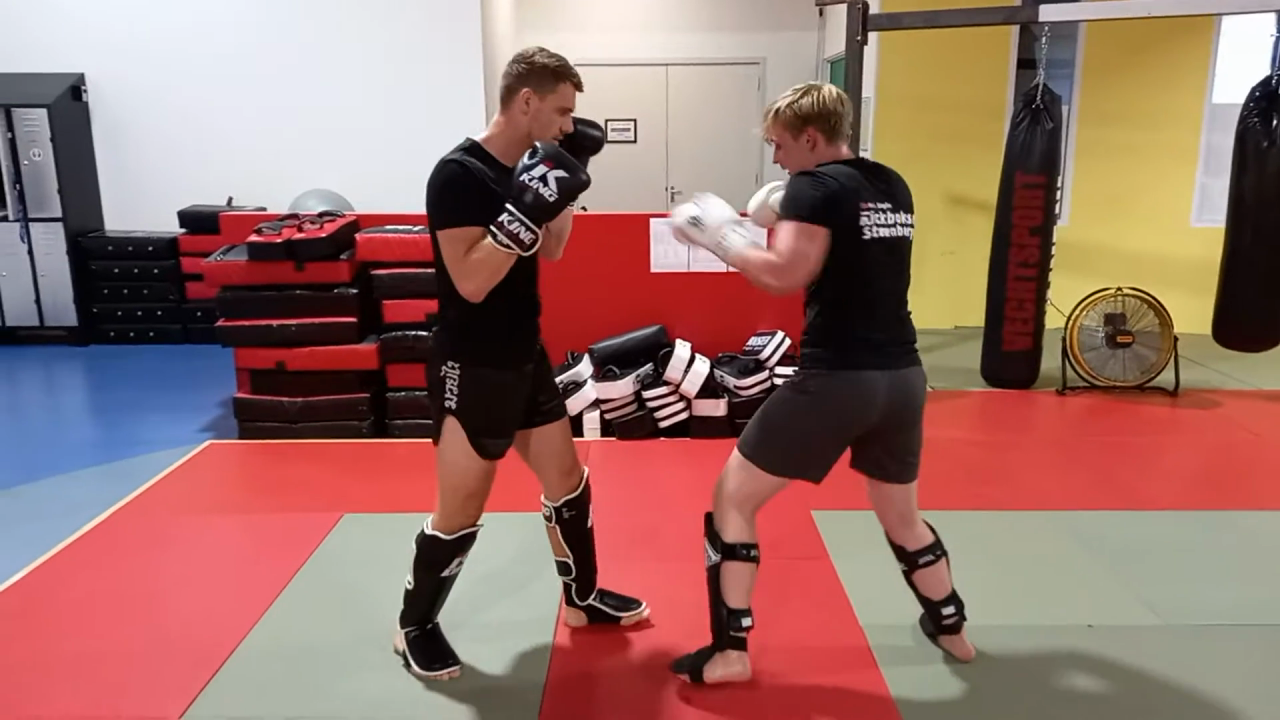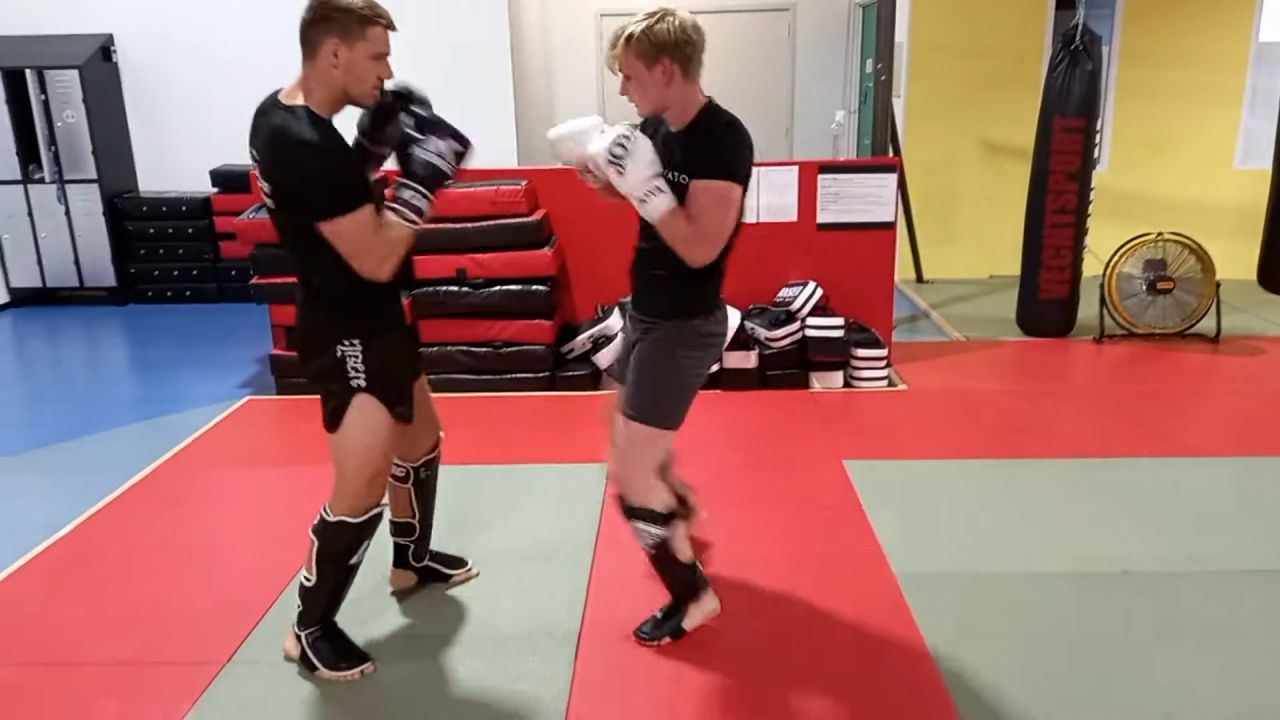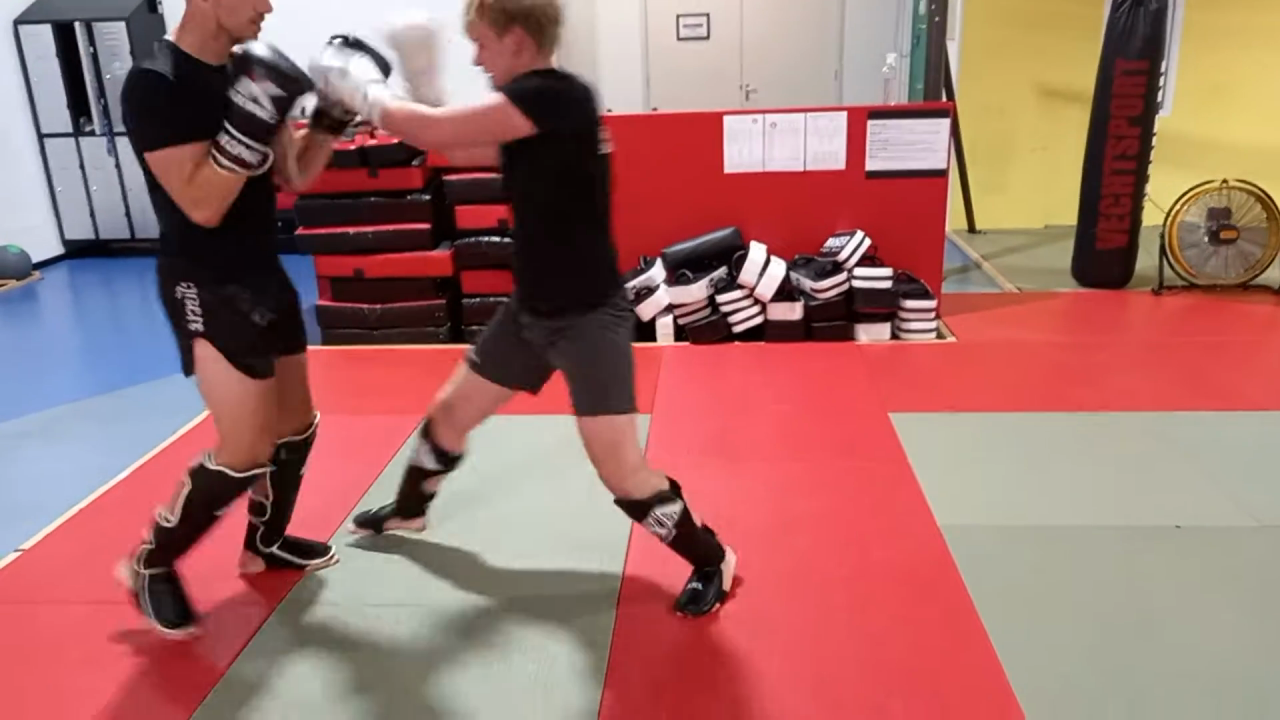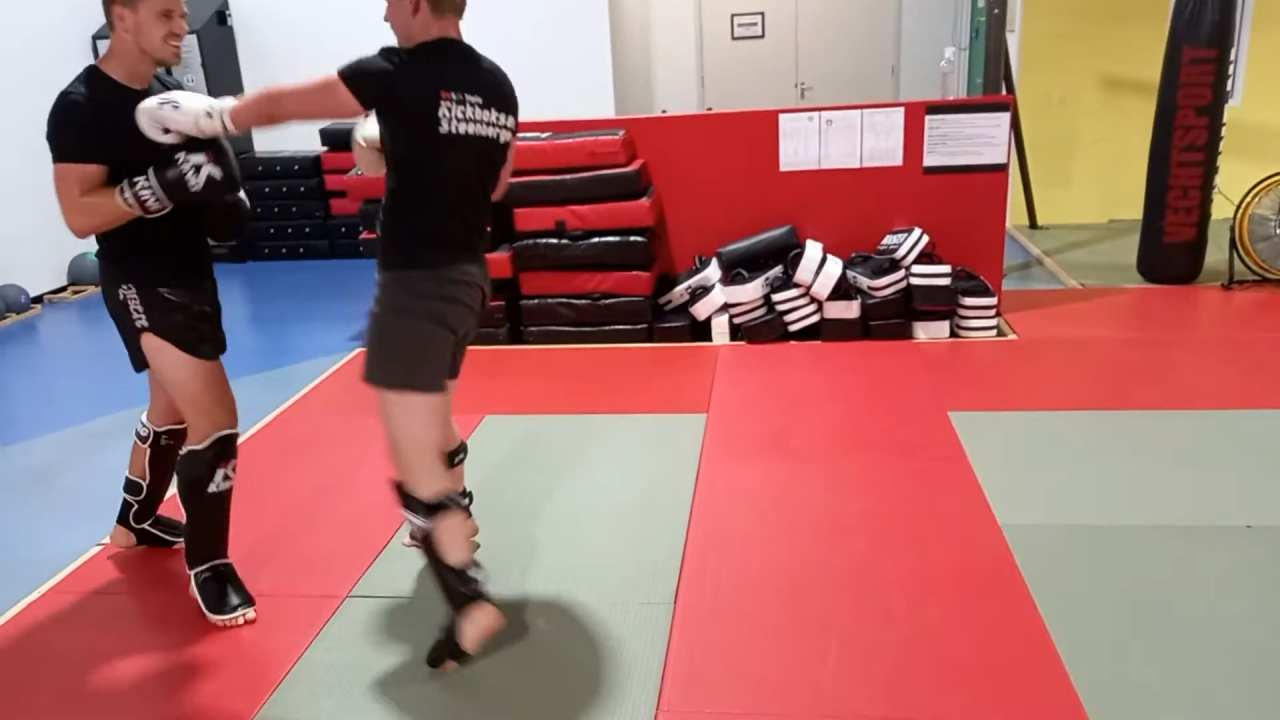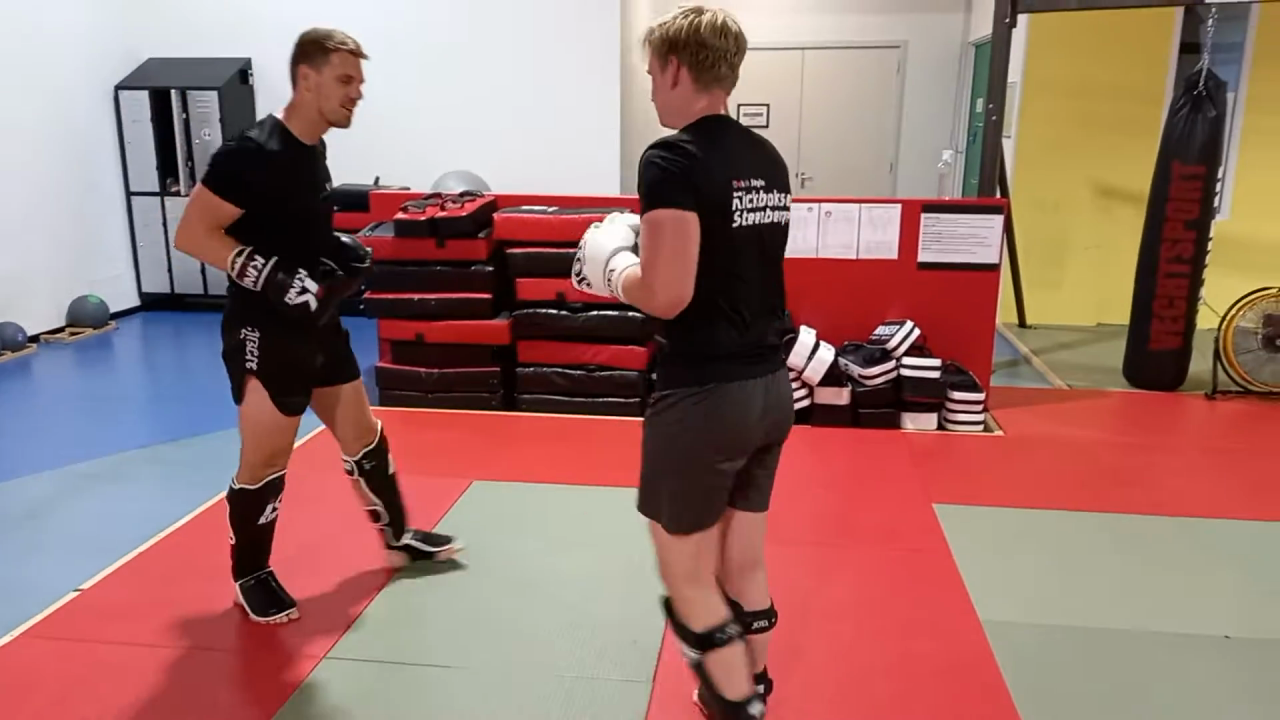
dt=1s
person 1, frame 1
left shoulder: (813, 186)
right shoulder: (894, 187)
left elbow: (781, 277)
left wrist: (719, 233)
left hip: (834, 380)
right hip: (904, 377)
left knee: (732, 498)
right knee: (900, 512)
left ankle: (729, 650)
right ankle: (950, 626)
person 1, frame 2
left shoulder: (721, 140)
right shoulder: (657, 125)
left elbow: (698, 248)
right elbow: (608, 185)
left wrist: (642, 185)
right wrist: (590, 159)
left hip: (680, 326)
right hip: (649, 307)
left knee: (630, 474)
right knee: (640, 442)
left ankle: (692, 597)
right ankle: (681, 510)
person 1, frame 3
left shoulder: (554, 98)
right shoulder: (528, 100)
left elbow: (432, 133)
right elbow: (457, 146)
left wrist: (361, 88)
right wrist: (420, 84)
left hip: (589, 318)
right hip: (531, 310)
left knee: (622, 472)
right knee: (447, 412)
left ankle: (710, 559)
right ankle: (408, 509)
person 1, frame 4
left shoulder: (400, 71)
right shoulder: (498, 84)
left elbow: (279, 106)
left wrist: (200, 114)
left hip: (418, 284)
right hip: (467, 276)
left knee: (416, 460)
right knee: (429, 419)
left ankle: (470, 604)
right ankle: (453, 522)
person 1, frame 5
left shoulder: (671, 160)
right shoulder: (769, 161)
left elbow: (668, 295)
left wrist: (612, 263)
left hip: (701, 399)
right hip: (770, 390)
left knee: (687, 586)
right knee: (743, 564)
person 2, frame 1
left shoulder: (524, 166)
right shoulder: (458, 174)
left elbow: (549, 249)
right elbow: (472, 282)
left wrist: (570, 177)
right wrist: (527, 206)
left hip: (523, 358)
right hip: (470, 368)
left knee: (567, 483)
right knee: (459, 515)
left ankle: (583, 597)
right ankle: (415, 626)
person 2, frame 2
left shoulder: (281, 112)
right shoulder: (307, 148)
right elbow: (375, 262)
left wrist: (376, 145)
right wrist: (423, 179)
left hip: (372, 321)
right hip: (347, 334)
left knee: (421, 437)
right knee: (361, 494)
left ankle: (412, 559)
right ankle: (311, 627)
person 2, frame 3
left shoulder: (246, 69)
right shoulder: (154, 84)
left elbow: (297, 174)
right elbow: (202, 207)
left wrist: (335, 106)
right wrist: (250, 117)
left hip: (263, 273)
right hip: (206, 287)
left knee: (294, 422)
right knee: (246, 447)
left ankle: (266, 540)
right ankle: (153, 566)
person 2, frame 4
left shoulder: (167, 92)
right shoulder: (81, 105)
right elbow: (81, 216)
left wrist: (219, 195)
right wrist: (163, 184)
left hip: (189, 273)
right hip: (142, 285)
left knee: (173, 409)
right knee: (214, 416)
left ankle: (135, 519)
right ankle: (207, 567)
person 2, frame 5
left shoulder: (314, 149)
right shoulder: (256, 151)
right elbow: (193, 235)
left wrist: (339, 253)
right wrist: (274, 278)
left hip: (318, 326)
right hip: (265, 333)
left knee: (362, 436)
right knee: (266, 461)
left ankle: (398, 535)
right ankle: (250, 574)
